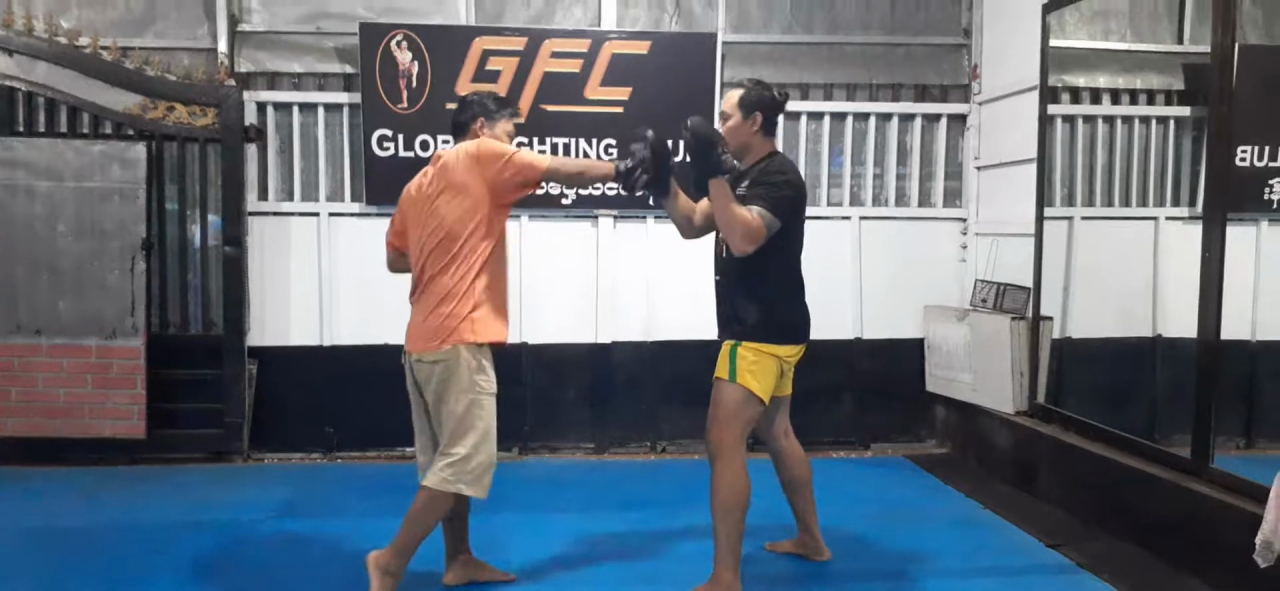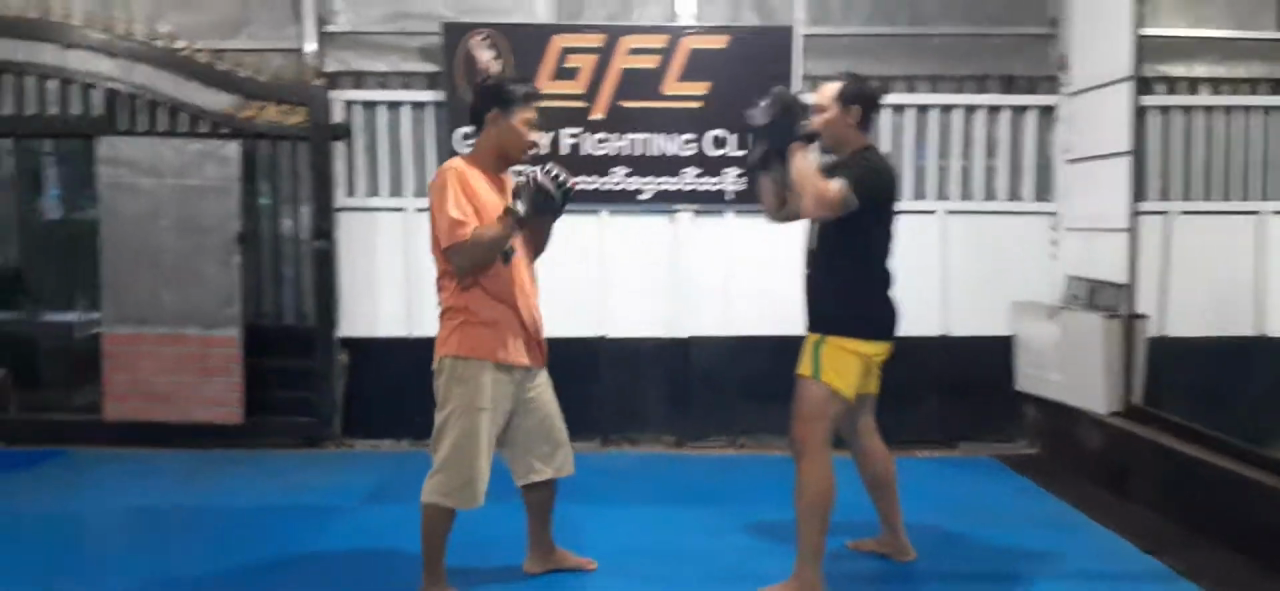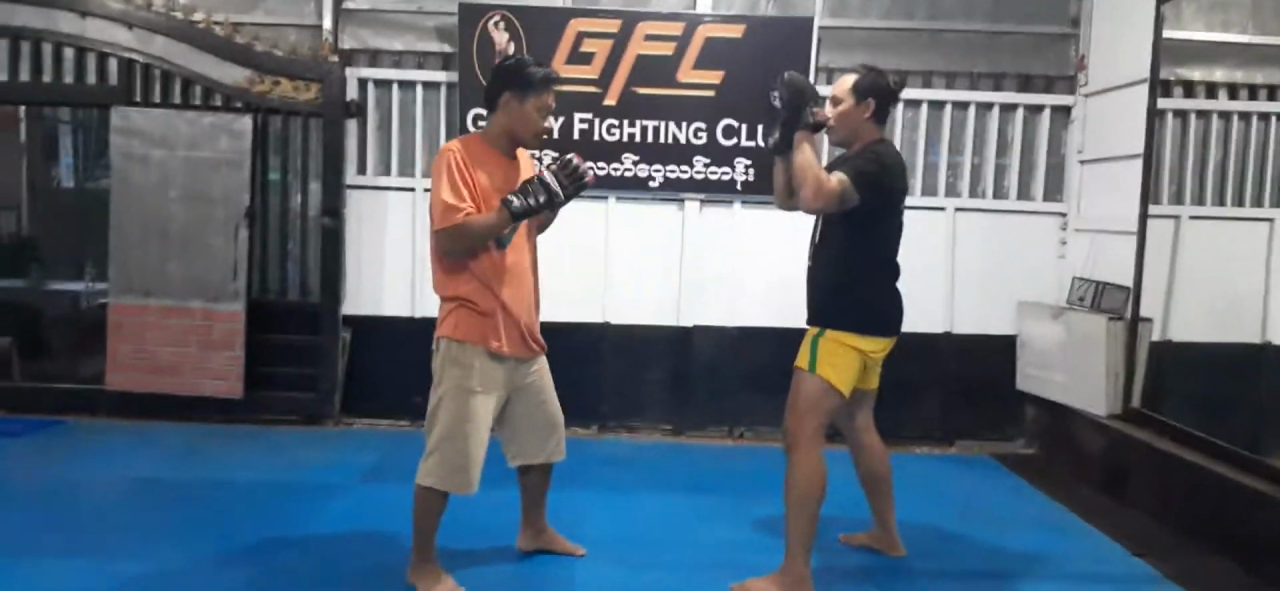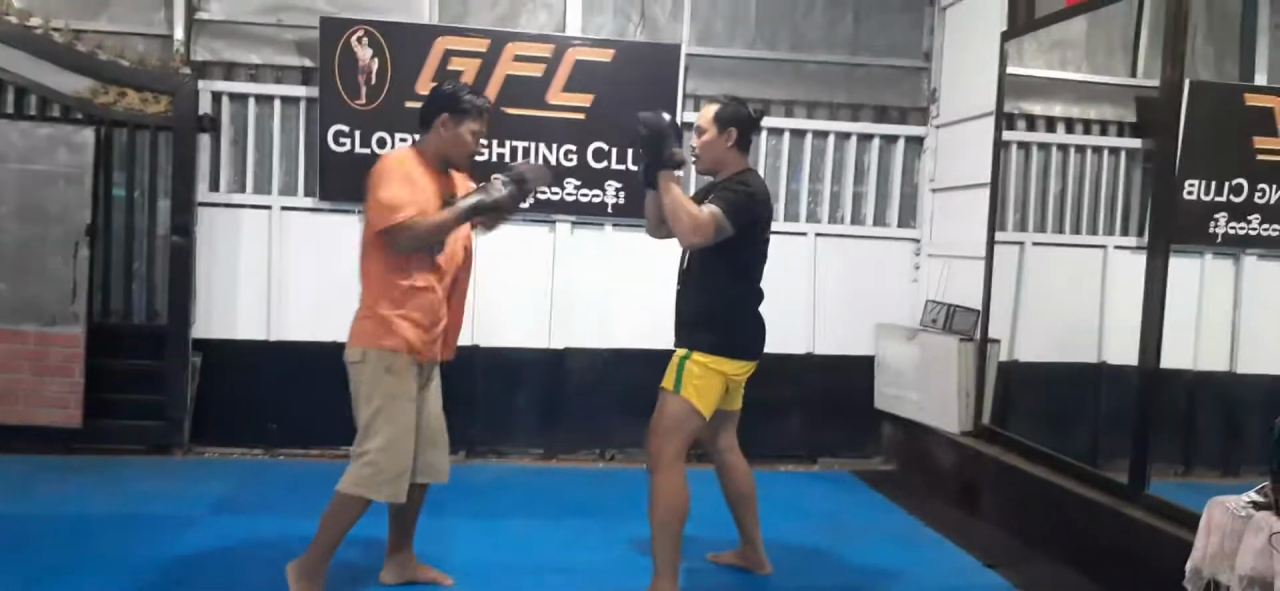
dt=0.5s
person 1, frame 1
left shoulder: (419, 183)
right shoulder: (481, 157)
left elbow: (396, 259)
right elbow: (563, 170)
right wrist: (622, 167)
left hip: (427, 339)
right hip: (458, 339)
left knee: (452, 456)
right knee: (464, 459)
person 1, frame 2
left shoulder: (507, 180)
right shoulder: (455, 175)
right elbow: (465, 258)
left wrist: (545, 213)
right wrist: (517, 211)
left hip: (522, 348)
right hip: (473, 353)
left knee: (545, 452)
right knee: (456, 471)
person 1, frame 3
left shoulder: (523, 159)
right shoulder: (457, 156)
right elbow: (453, 242)
left wrist: (557, 196)
right wrist: (518, 203)
left hip: (522, 333)
right hip: (471, 337)
left knee: (543, 435)
right knee: (452, 453)
left ankle: (534, 529)
person 1, frame 4
left shoulder: (454, 179)
right shoulder: (398, 165)
left elbow: (487, 219)
right elbow: (405, 238)
left wrist: (518, 186)
right wrist: (471, 202)
left hip: (421, 345)
right hip: (386, 343)
left knee: (423, 458)
right knee: (379, 460)
person 2, frame 1
left shoulder: (779, 177)
right shoulder: (745, 176)
left elbow: (743, 240)
right elbow: (692, 225)
left wrist: (714, 173)
left hip: (763, 332)
right hip: (769, 329)
left knee: (724, 442)
right knee: (776, 432)
right ankle: (811, 539)
person 2, frame 2
left shoulder: (868, 168)
right shoulder: (842, 169)
left elbow: (816, 205)
right elbow: (778, 209)
left wrist: (798, 142)
right wrist: (772, 157)
left hip: (850, 329)
right hip: (854, 325)
left knee: (808, 441)
right knee: (859, 431)
right ankle: (895, 539)
person 2, frame 3
left shoulder: (877, 162)
right shoulder: (853, 162)
left elbow: (814, 197)
right elbow: (787, 198)
left wrist: (801, 130)
right wrist: (785, 142)
left hip: (850, 323)
right hip: (859, 320)
left knee: (801, 434)
right knee: (857, 425)
right ankle: (887, 534)
person 2, frame 4
left shoulder: (745, 193)
right shoulder: (716, 191)
left elbow: (689, 231)
right elbow: (661, 226)
left wrist: (667, 170)
right wrist: (655, 170)
left hip: (715, 346)
right hip: (723, 342)
left knee: (664, 452)
right knee: (721, 445)
